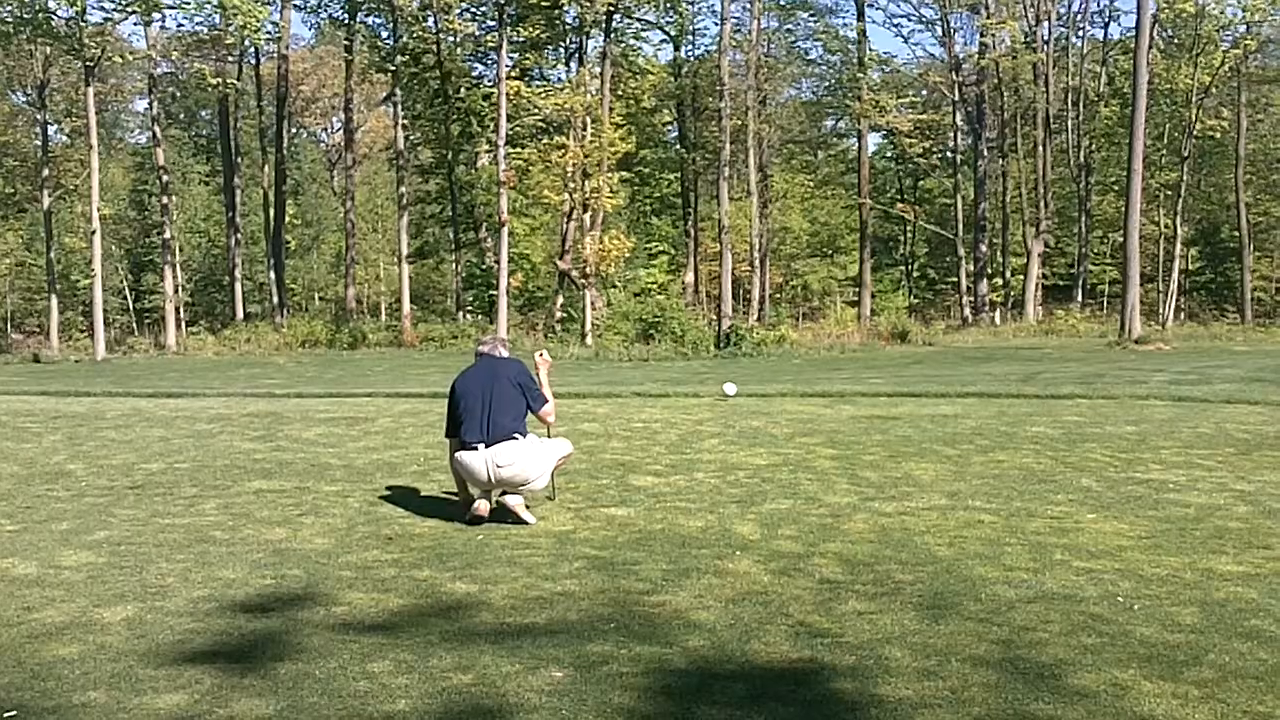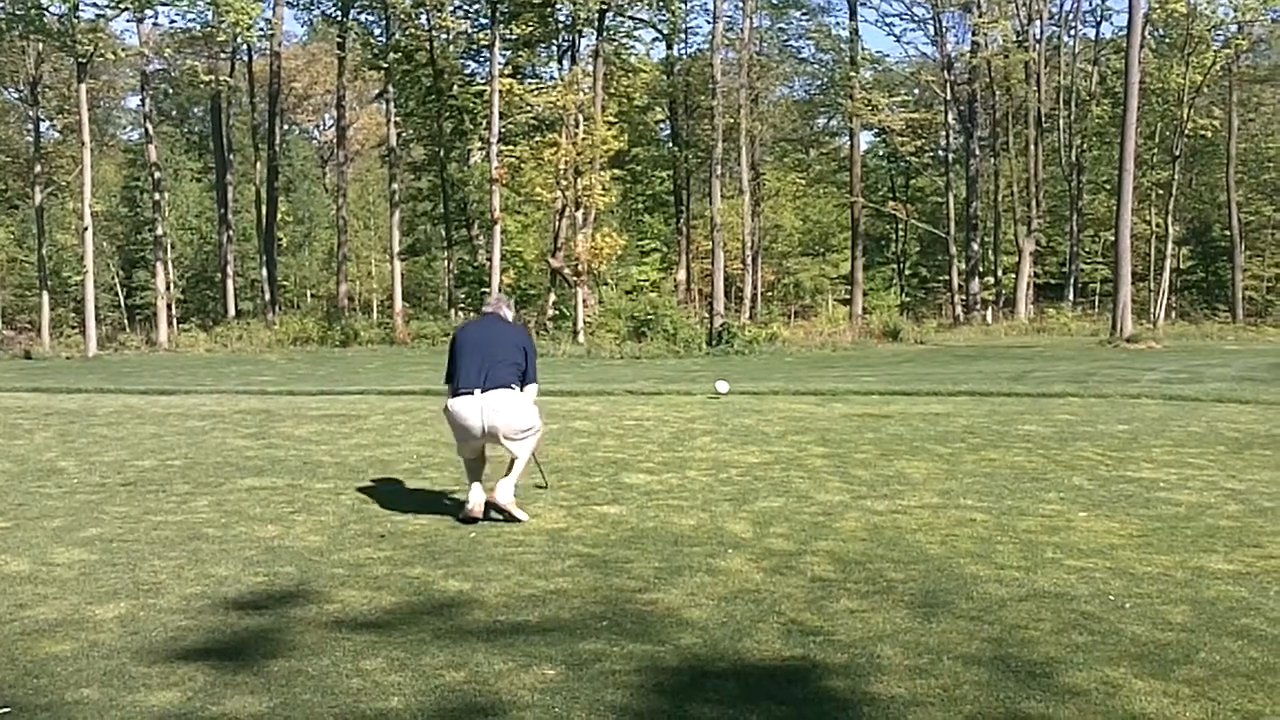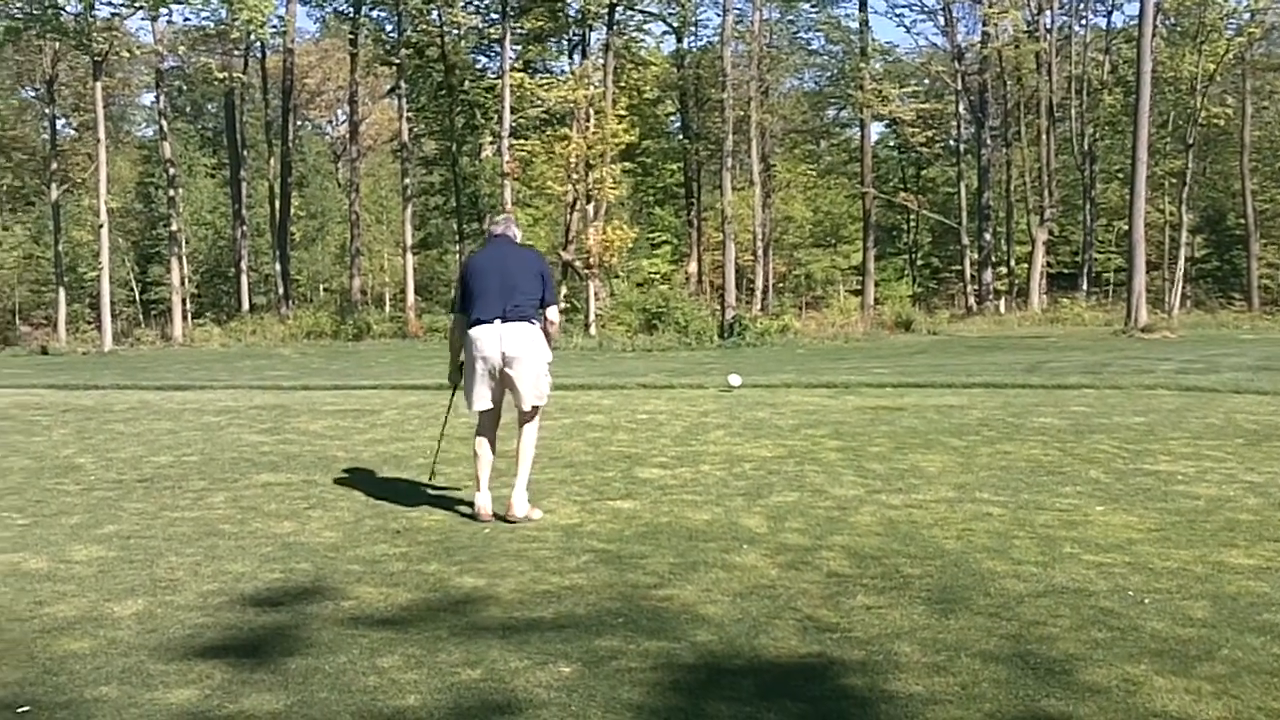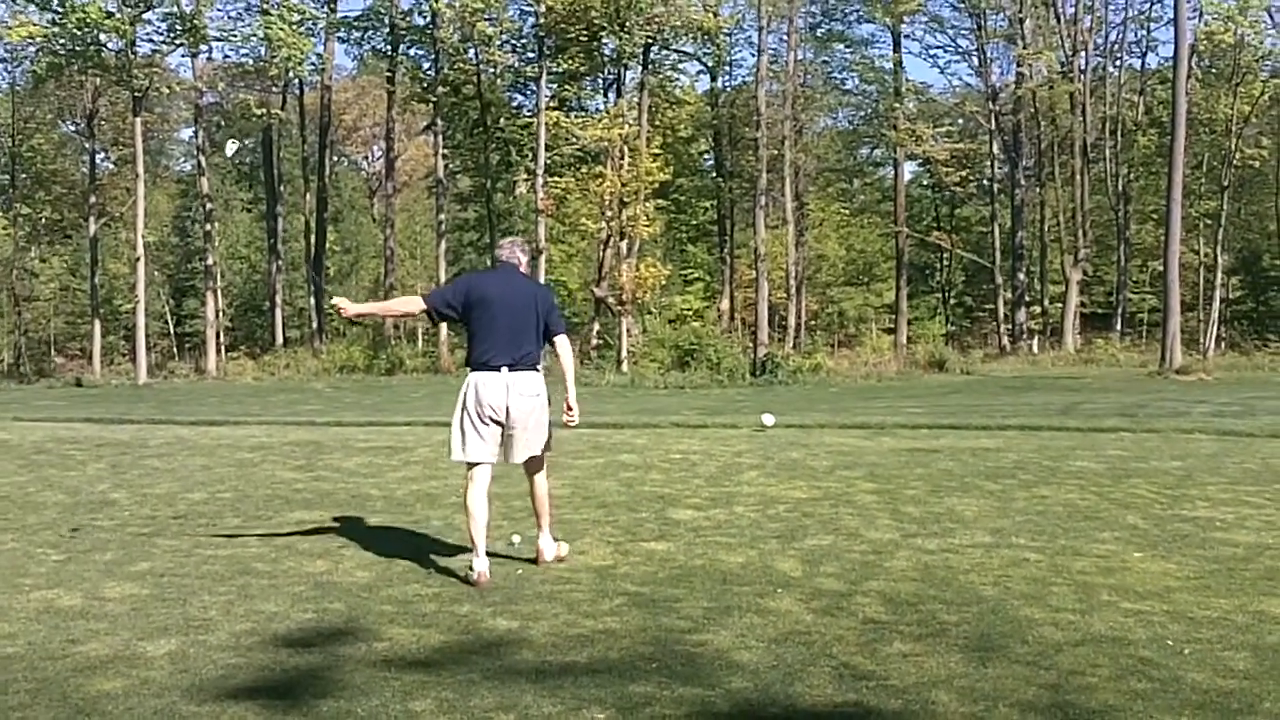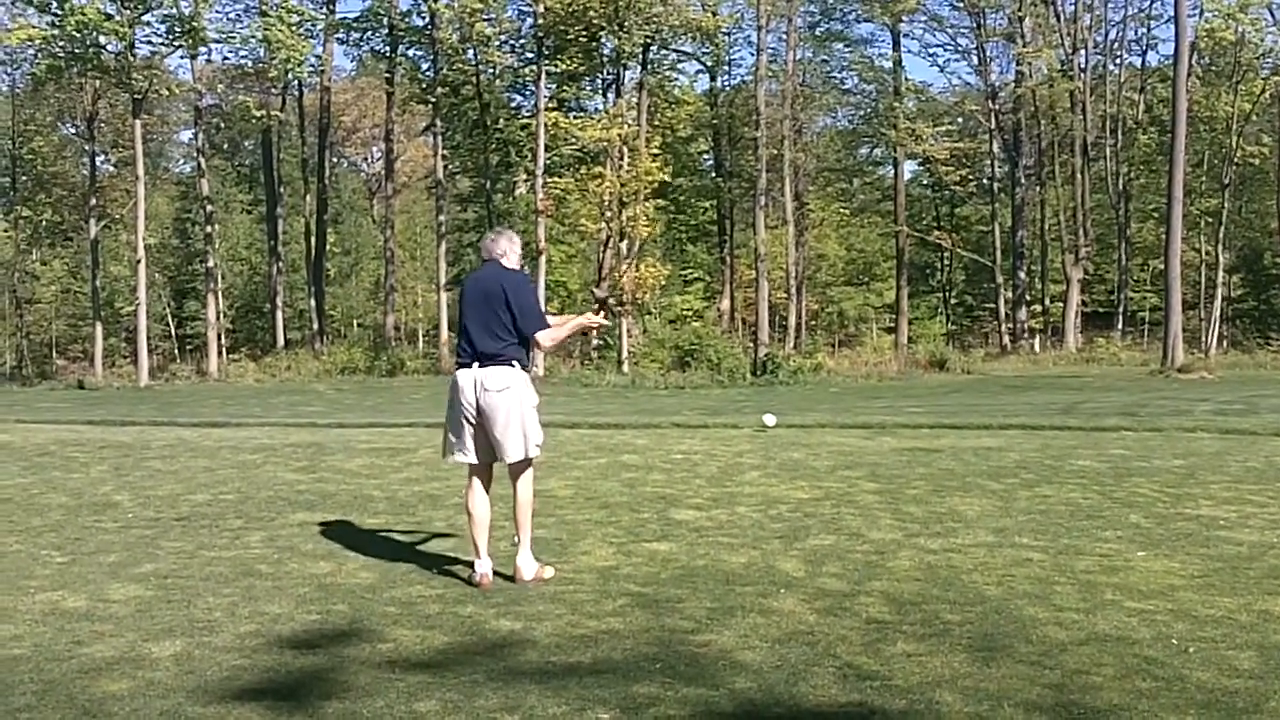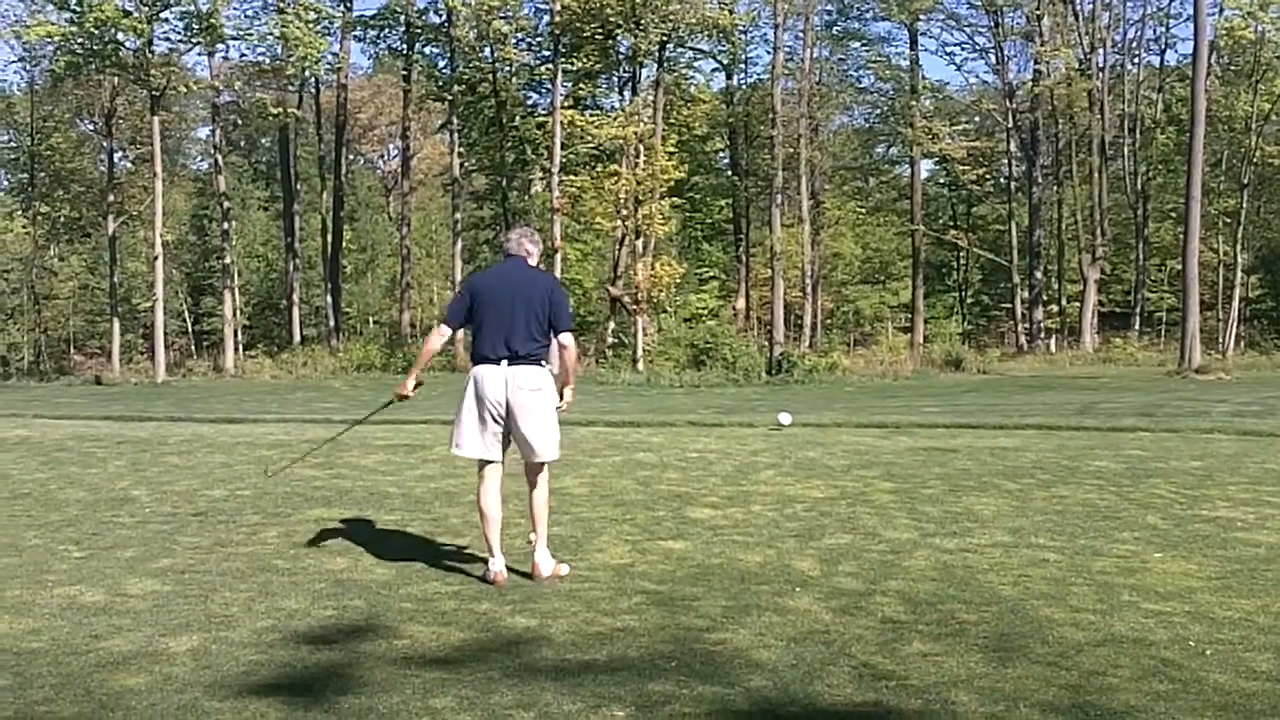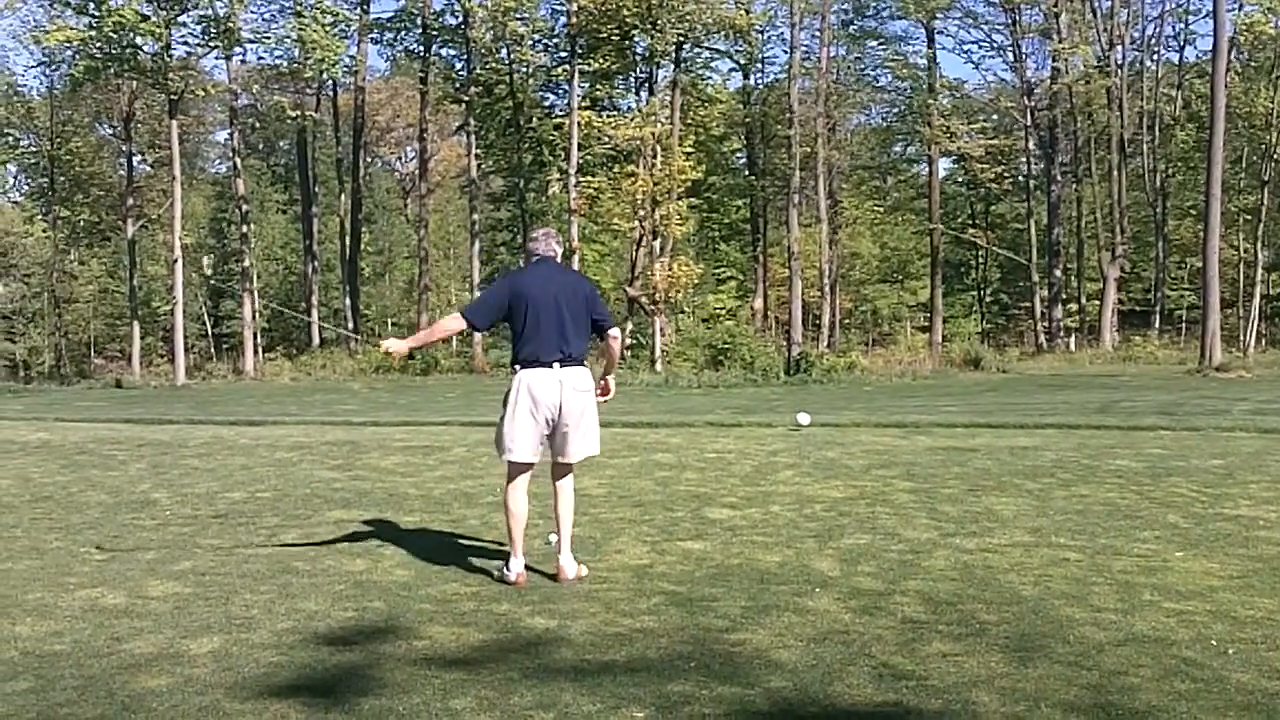
dt=0.7s
person 1, frame 1
left shoulder: (461, 380)
right shoulder: (514, 368)
left elbow: (455, 447)
right elbow: (548, 417)
left wrist: (463, 493)
right wrist: (543, 373)
left hip: (473, 467)
right hip: (512, 459)
right knee: (565, 447)
left ankle: (481, 499)
right ankle: (514, 494)
person 1, frame 2
left shoulder: (463, 331)
right shoulder: (520, 333)
left elbow: (451, 389)
right elbow: (530, 394)
left hip: (463, 409)
right hip: (504, 407)
left knee: (472, 446)
right knee: (534, 426)
left ankle: (475, 497)
right ankle: (504, 491)
person 1, frame 3
left shoulder: (473, 260)
right shoulder: (534, 259)
left elbow: (458, 323)
right elbow: (553, 317)
left wrist: (455, 363)
right wrist: (546, 350)
left hip: (483, 338)
right hip: (526, 337)
left knee: (487, 421)
right knee: (529, 419)
left ankle: (482, 501)
right ankle: (519, 499)
person 1, frame 4
left shoulder: (472, 284)
right shoulder: (540, 293)
left elbow: (415, 304)
right elbow: (562, 343)
left wrist: (359, 309)
right wrist: (571, 393)
left hip: (483, 385)
right hip: (527, 385)
left knee: (477, 478)
right knee: (535, 466)
left ankle: (479, 562)
right ankle: (546, 543)
person 1, frame 5
left shoulder: (471, 283)
right shoulder: (514, 280)
right elbow: (542, 339)
left wrist: (572, 318)
right wrist: (580, 323)
left hip: (467, 380)
right hip: (504, 380)
left knee: (477, 476)
right knee: (521, 473)
left ankle: (481, 564)
right ankle: (524, 561)
person 1, frame 6
left shoulder: (478, 281)
right shoulder: (548, 284)
left elbow: (441, 333)
right elbow: (566, 342)
left wrist: (412, 377)
right wrist: (567, 384)
left hip: (486, 378)
right hip: (527, 380)
left knee: (490, 474)
right knee: (537, 472)
left ankle: (497, 562)
right ankle: (543, 558)
person 1, frame 7
left shoulder: (514, 283)
right shoulder: (580, 283)
left elbow: (460, 322)
right elbow: (613, 336)
left wrist: (409, 343)
right wrist: (608, 374)
left hip: (532, 382)
right hip: (571, 382)
left knee: (517, 479)
right knee: (563, 474)
left ankle: (515, 564)
right ankle: (567, 561)
